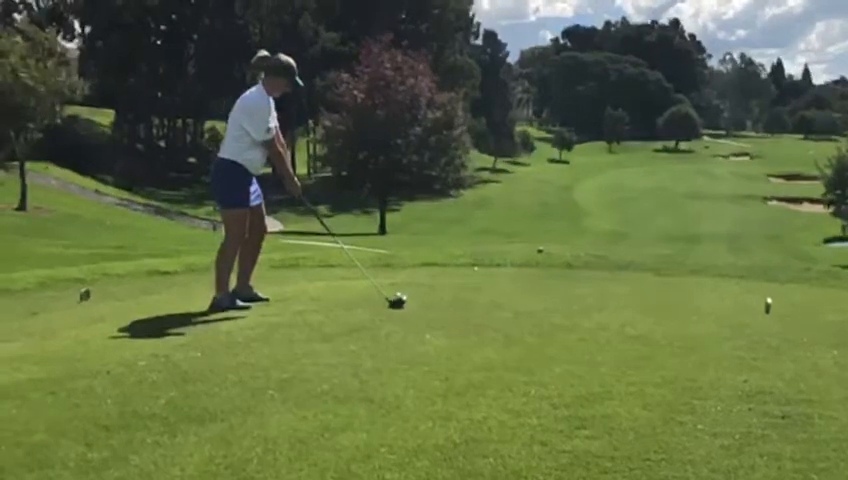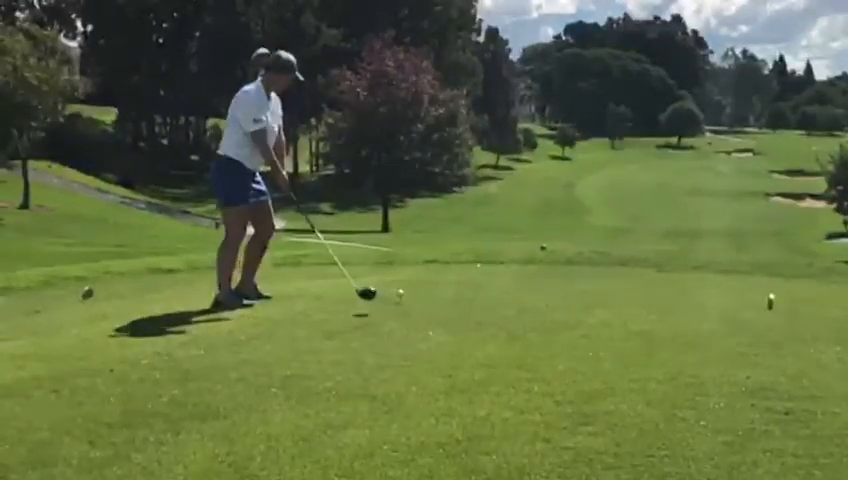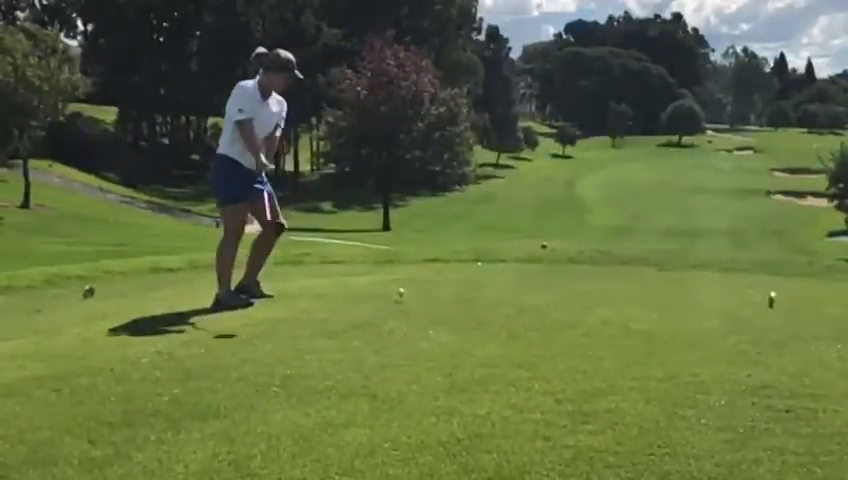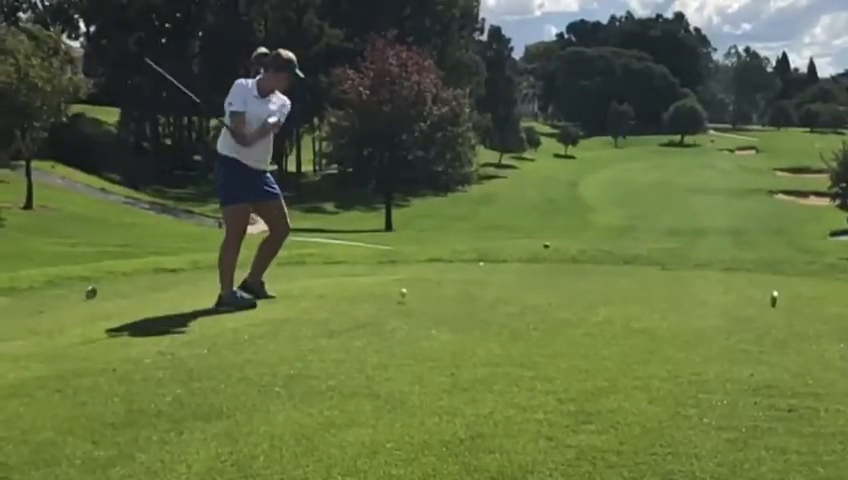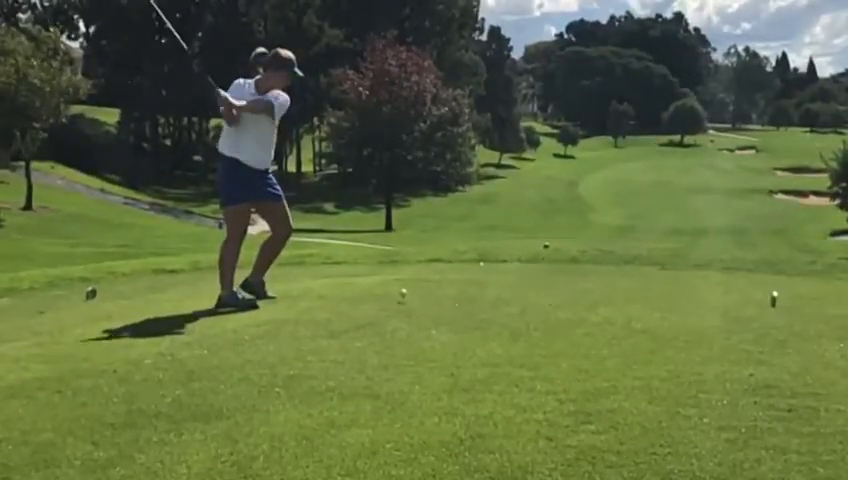
dt=1s
person 1, frame 1
left shoulder: (265, 100)
right shoulder: (256, 102)
left elbow: (279, 141)
right elbow: (271, 147)
left wrist: (289, 175)
right wrist: (290, 179)
left hip: (245, 173)
right hip: (231, 172)
left knee: (257, 231)
right knee: (236, 235)
left ankle: (242, 288)
right ankle: (221, 296)
person 1, frame 2
left shoulder: (274, 101)
right shoulder: (249, 96)
left elbow: (278, 139)
right elbow: (260, 141)
left wrist: (281, 171)
right wrist: (278, 172)
left hip: (249, 171)
right hip: (231, 169)
left knee: (265, 229)
right knee: (235, 233)
left ankle: (245, 286)
right ankle: (223, 294)
person 1, frame 3
left shoulder: (280, 104)
right shoulder: (244, 90)
left elbow: (274, 135)
right elbow: (245, 129)
left wrist: (265, 161)
right wrist: (259, 157)
left hip: (254, 170)
right hip: (230, 166)
left knee: (274, 225)
right knee: (234, 231)
left ankle: (248, 282)
right ankle: (224, 293)
person 1, frame 4
left shoulder: (282, 103)
right shoulder: (241, 87)
left elbow: (270, 125)
right elbow: (236, 121)
left wrist: (252, 138)
right wrist: (242, 136)
left hip: (259, 170)
right hip: (233, 166)
left knee: (281, 227)
right knee: (236, 232)
left ankle: (253, 281)
right ankle: (226, 292)
person 1, frame 5
left shoulder: (281, 100)
right shoulder: (239, 86)
left elbow: (259, 107)
right elbow: (232, 119)
left wrist: (233, 103)
right wrist: (229, 110)
left hip: (261, 171)
right hip: (235, 167)
left knee: (283, 228)
right knee: (236, 232)
left ankle: (254, 280)
right ankle: (227, 293)
